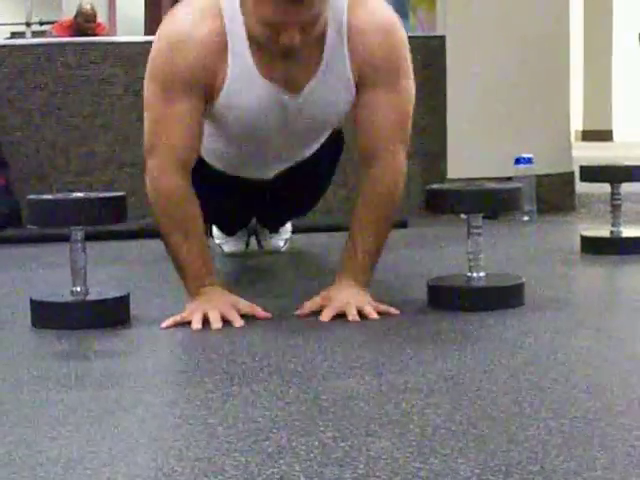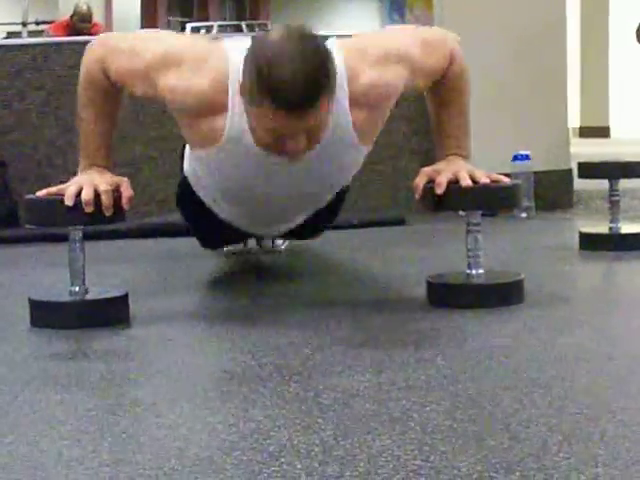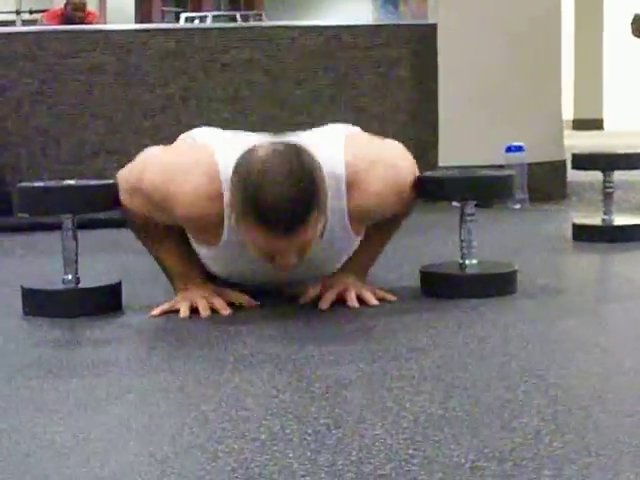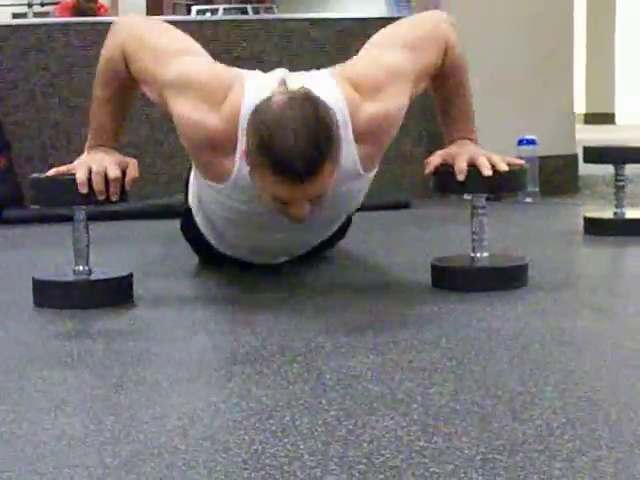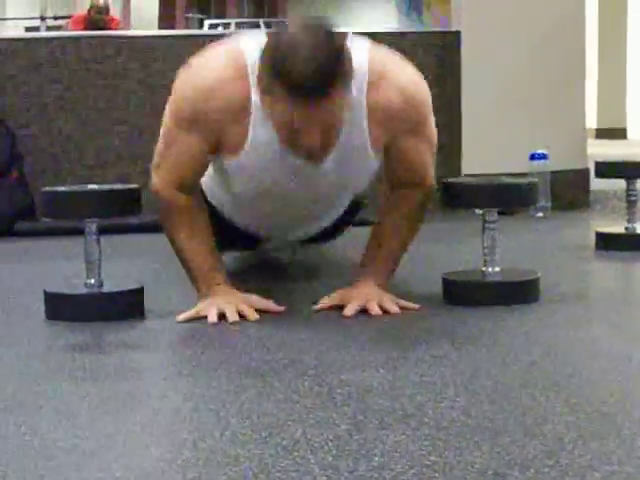
dt=0.7s
person 1, frame 1
right shoulder: (193, 33)
left elbow: (386, 162)
right elbow: (168, 171)
left wrist: (353, 281)
right wrist: (203, 289)
left hip: (310, 152)
right hip: (214, 159)
left ankle: (273, 223)
right ankle: (230, 228)
person 1, frame 2
left shoulder: (370, 79)
right shoulder: (201, 82)
left elbow: (447, 52)
right elbow: (101, 56)
left wrist: (453, 155)
right wrist: (94, 167)
left hip: (313, 201)
right hip: (217, 198)
left ankle: (275, 230)
right ankle: (232, 234)
person 1, frame 3
left shoulder: (375, 177)
right shoulder: (190, 187)
left elbow: (407, 189)
right elbow: (129, 192)
left wrist: (354, 271)
right wrist: (188, 282)
person 1, frame 4
left shoulder: (369, 108)
right shoulder: (211, 117)
left elbow: (436, 28)
right elbow: (126, 34)
left wrist: (463, 139)
right wrist: (99, 148)
person 1, frame 5
left shoulder: (395, 91)
right shoulder: (214, 84)
left elbow: (415, 185)
right elbow: (170, 185)
left wrist: (373, 278)
right wrist: (212, 287)
